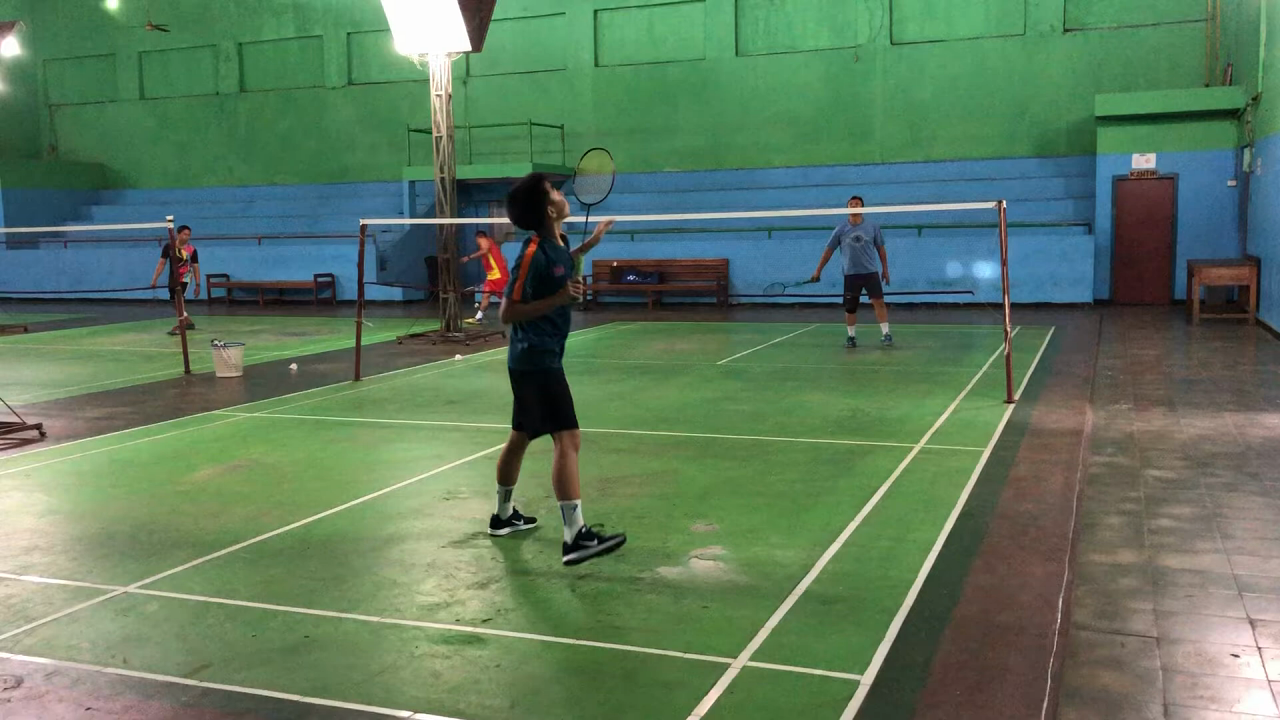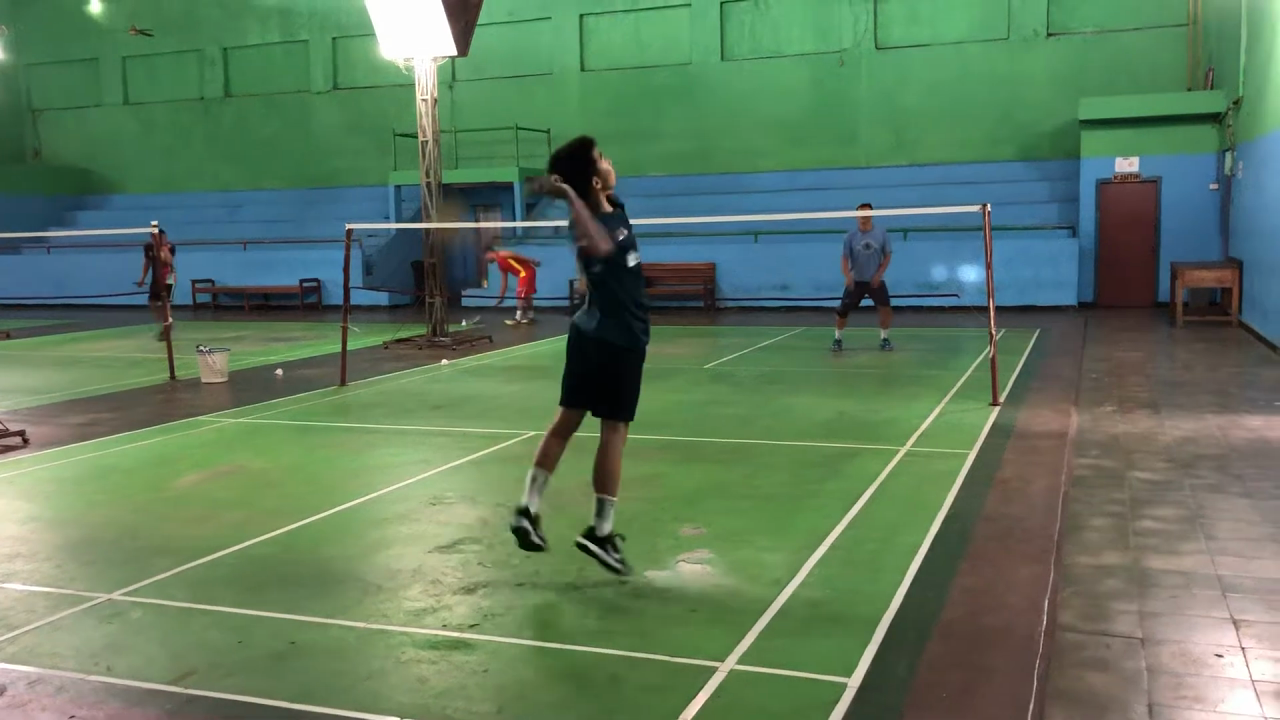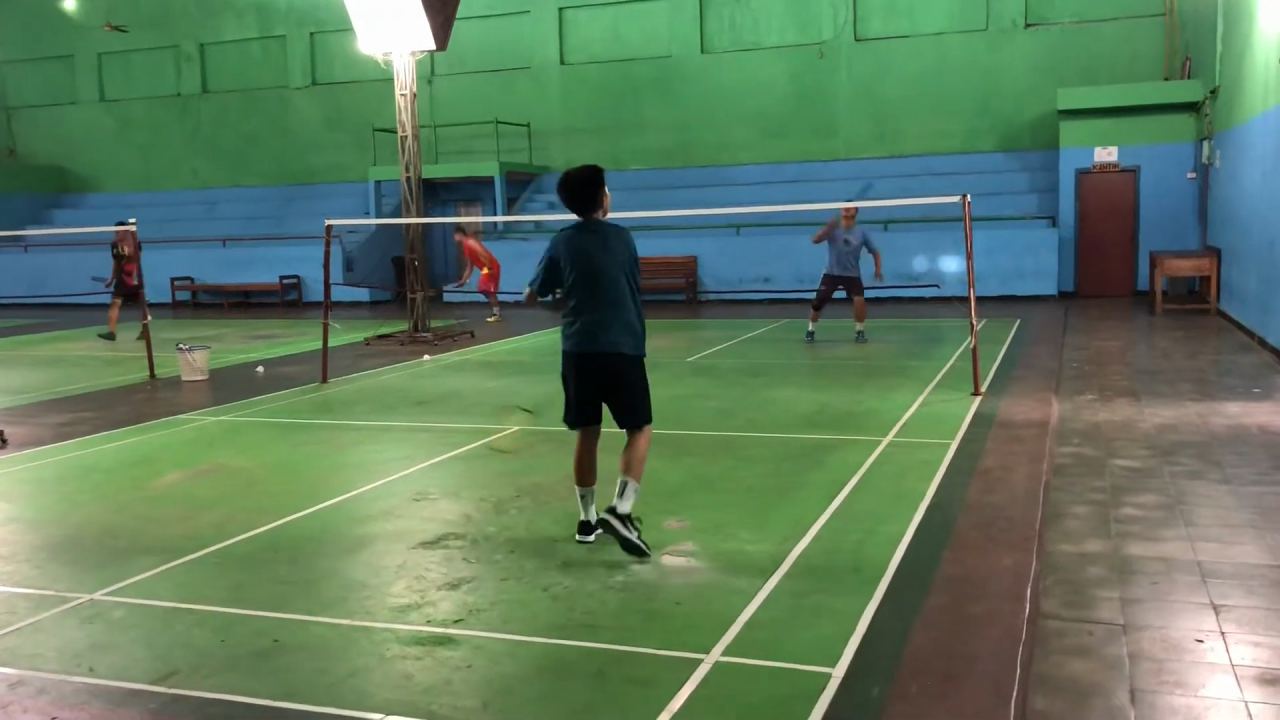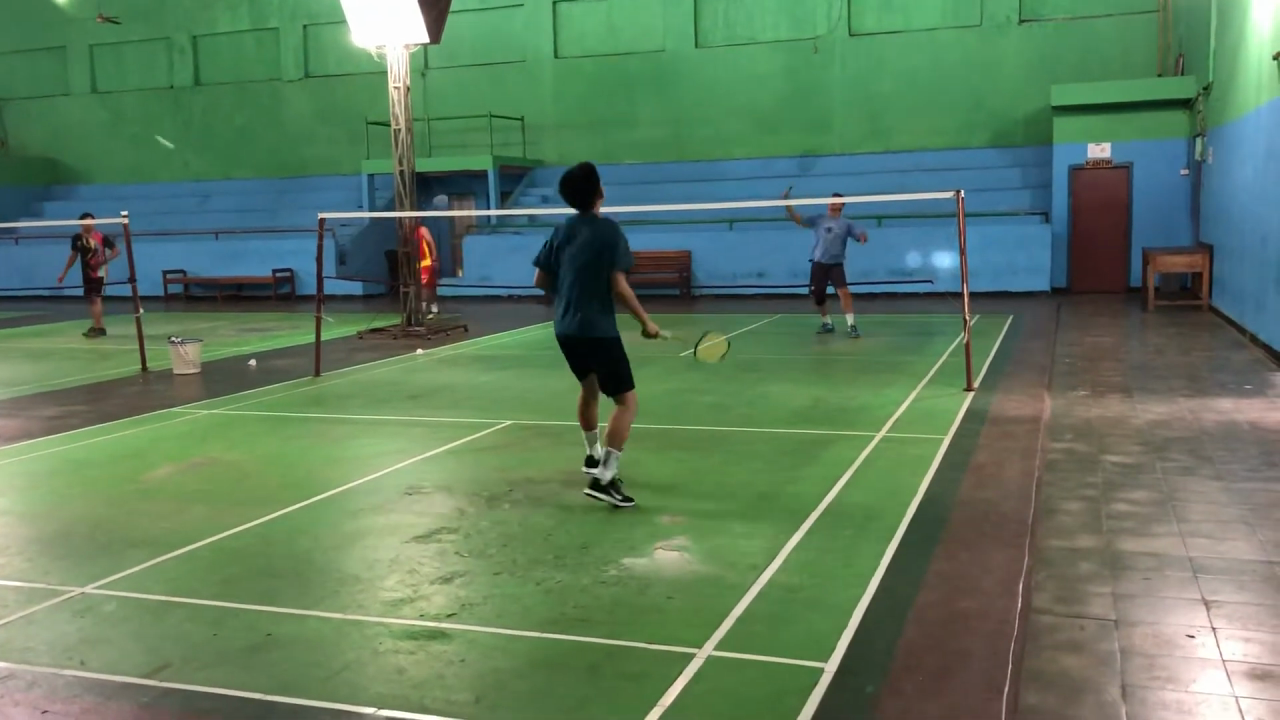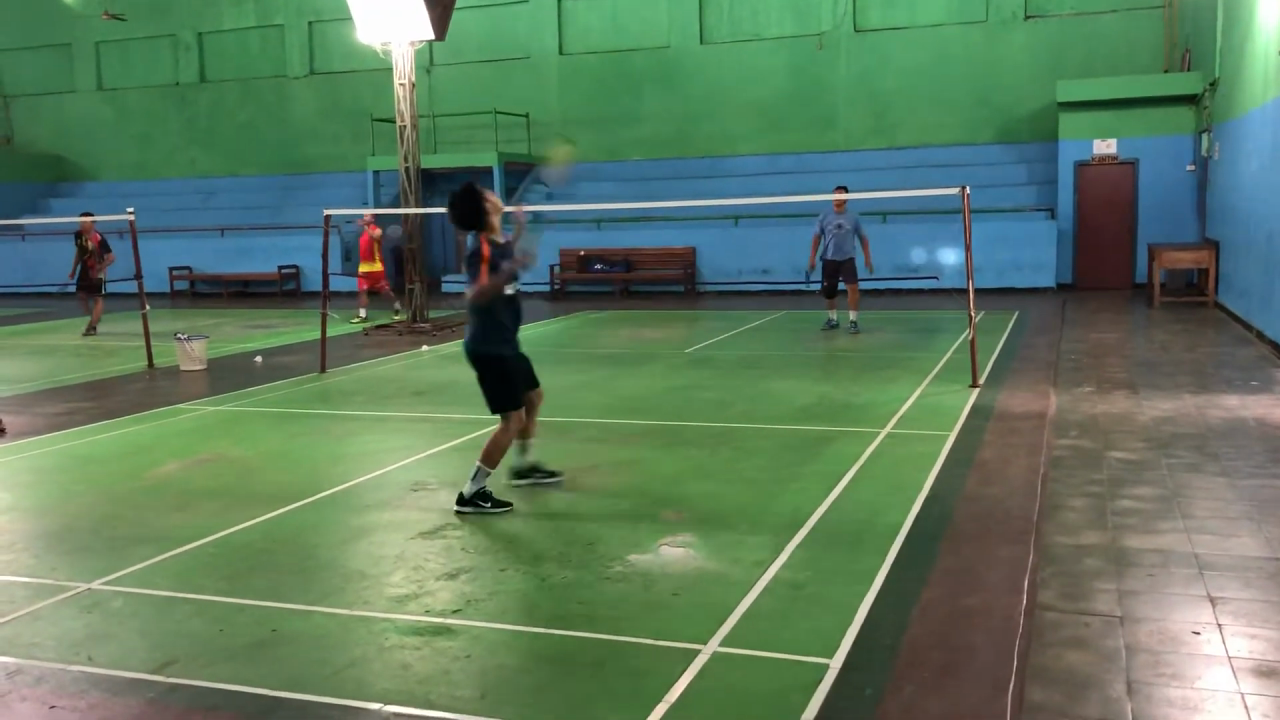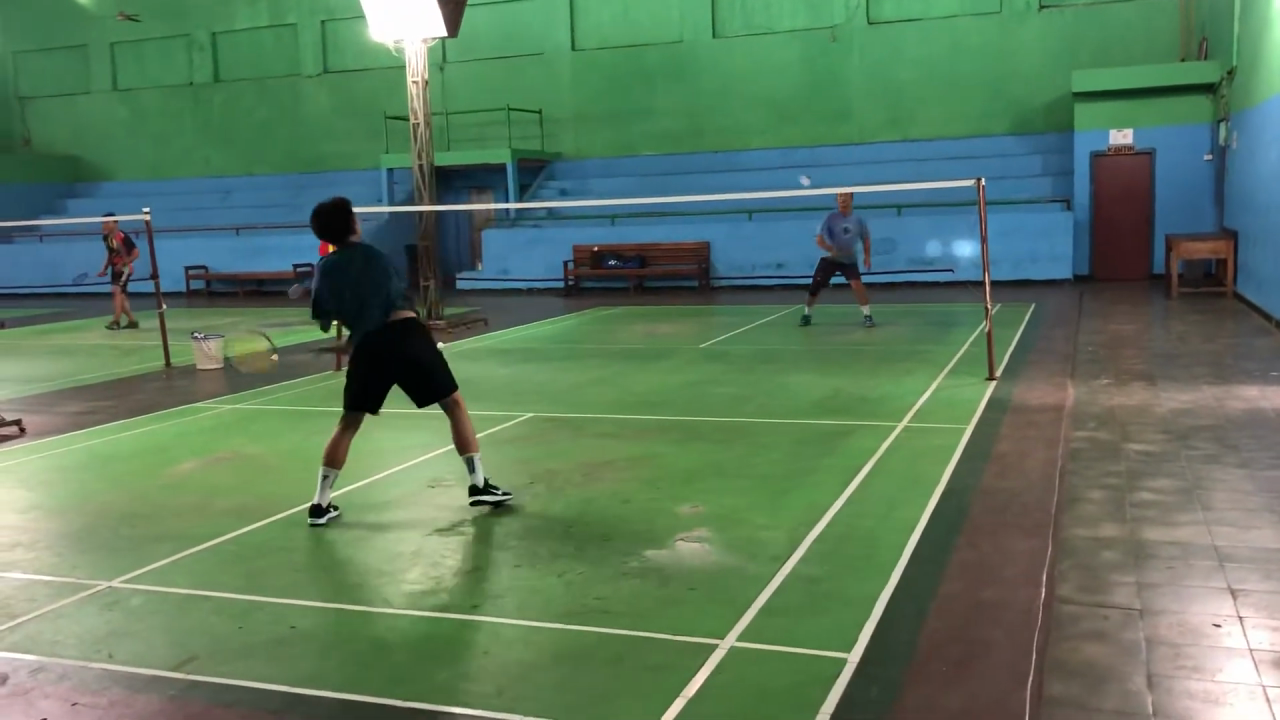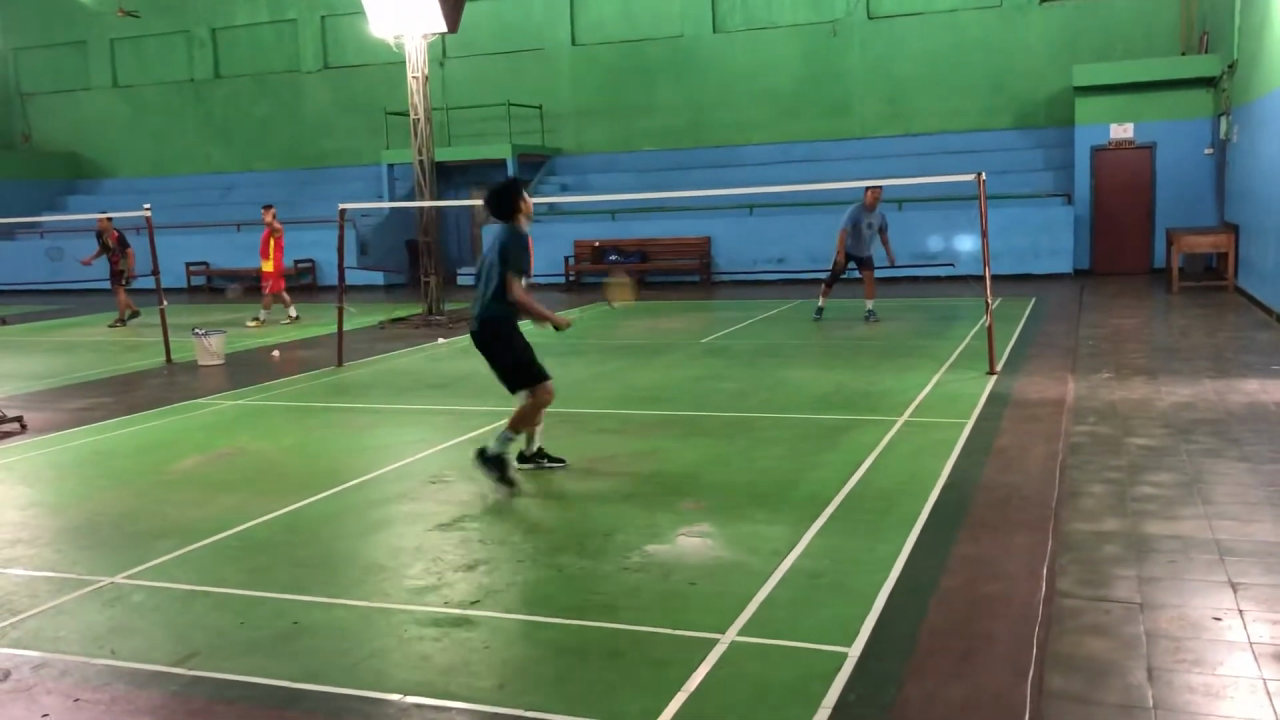
dt=0.7s
person 1, frame 1
left shoulder: (554, 245)
right shoulder: (534, 254)
right elbow: (508, 314)
left wrist: (589, 244)
right wrist: (558, 299)
left hip: (535, 359)
right hip: (536, 360)
left knee: (520, 437)
right knee: (567, 439)
left ankle: (503, 515)
right ankle: (576, 537)
person 1, frame 2
left shoulder: (613, 210)
right shoulder: (593, 223)
right elbow: (599, 247)
right wrist: (570, 196)
left hip: (591, 333)
right hip: (618, 338)
left knee: (567, 419)
right knee: (613, 429)
left ankle: (530, 510)
right ankle: (601, 531)
person 1, frame 3
left shoulder: (560, 243)
right shoulder: (621, 238)
left elbow: (533, 297)
left wrist: (555, 286)
left hip: (578, 351)
right hip: (622, 349)
left knee: (586, 435)
right knee: (640, 433)
left ankle: (587, 519)
right ankle: (621, 509)
person 1, frame 4
left shoulder: (561, 231)
right shoulder: (609, 230)
left elbow: (540, 280)
right elbow: (618, 285)
right wrist: (645, 321)
left hip: (566, 328)
right hip: (599, 329)
left knee: (589, 385)
right knee: (626, 401)
left ankle: (593, 459)
right ankle: (603, 478)
person 1, frame 5
left shoulder: (499, 245)
right shoulder: (483, 249)
right elbow: (476, 296)
left wrist: (518, 225)
right wrist: (510, 270)
left hip: (499, 344)
right hip: (491, 348)
left knee: (532, 396)
right knee: (513, 417)
left ankle: (525, 465)
right ankle: (471, 494)
person 1, frame 6
left shoulder: (324, 272)
right shoulder: (372, 254)
left elbow: (325, 324)
left hip: (367, 345)
right hip: (406, 331)
left knee: (348, 424)
right knee: (454, 404)
left ankle: (320, 504)
right ankle: (479, 483)
person 1, frame 7
left shoulder: (502, 237)
right shoulder: (516, 240)
right elbow: (516, 293)
right wrist: (551, 317)
left hip: (492, 324)
right hip: (494, 327)
left knee: (539, 386)
right knee: (541, 392)
left ankle: (530, 448)
right ankle: (495, 452)
